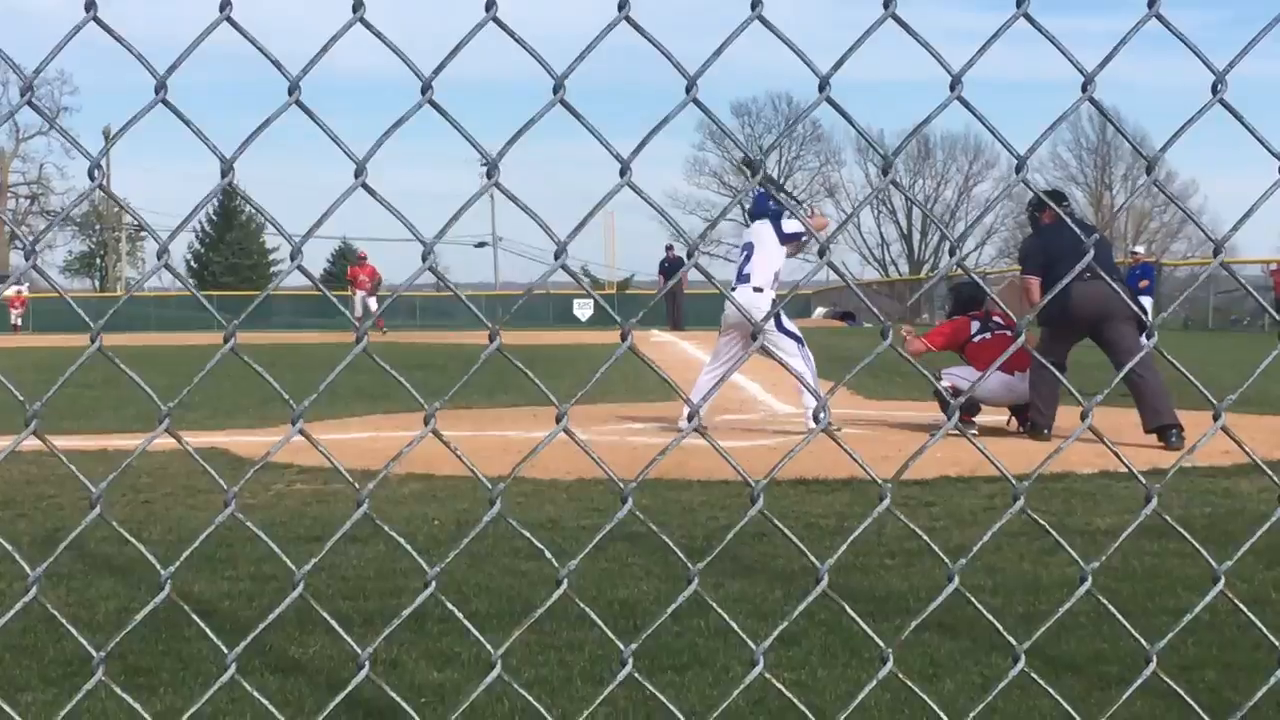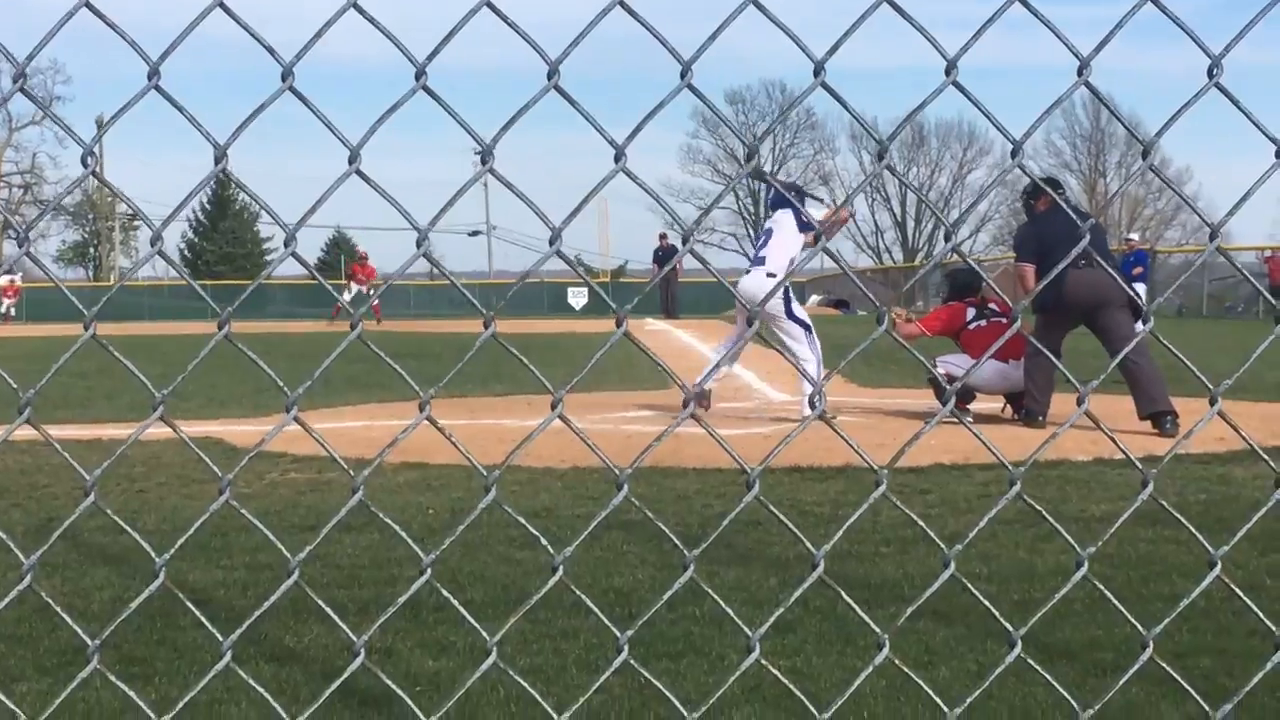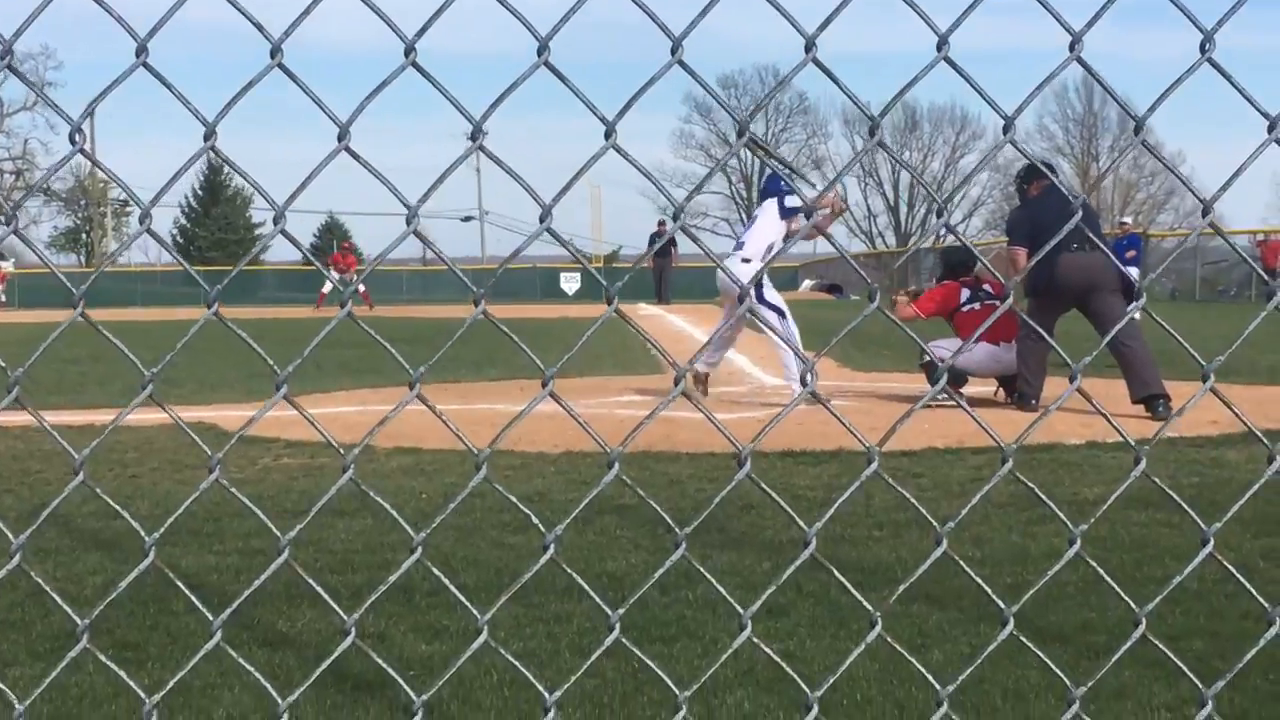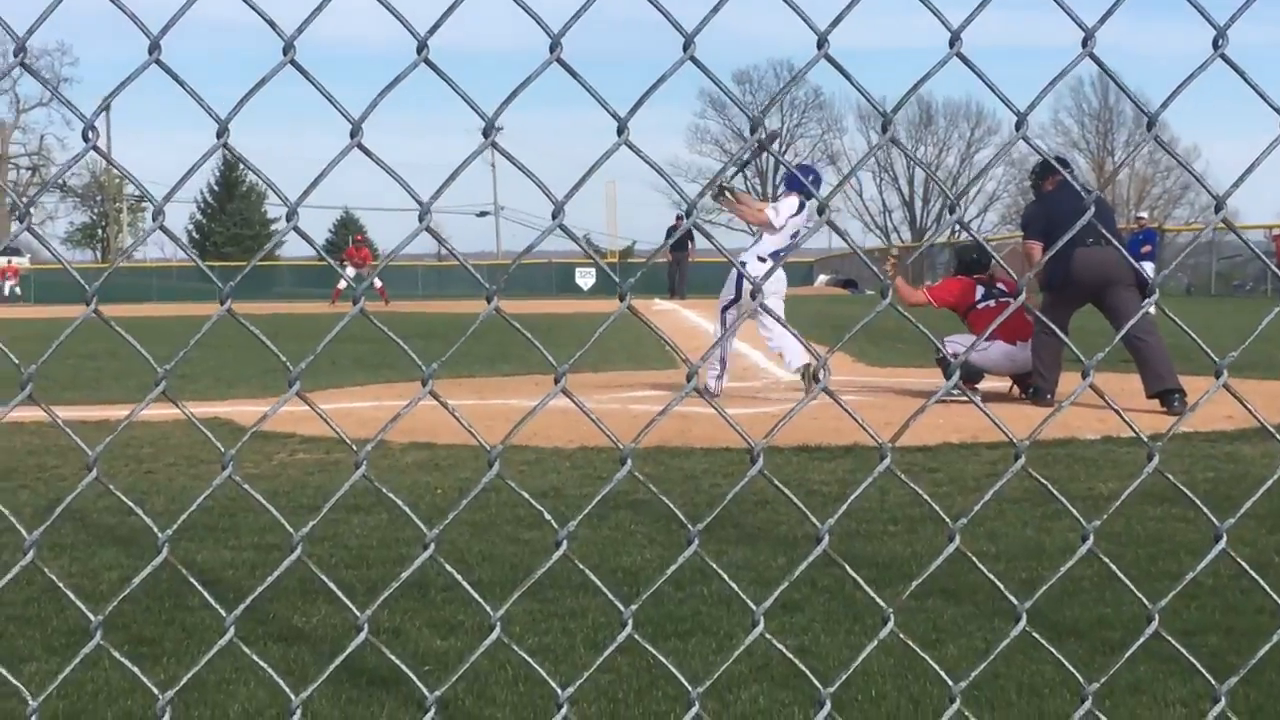
dt=0.4s
person 1, frame 1
left shoulder: (1036, 240)
right shoulder: (1092, 232)
left elbow: (1031, 284)
left wrist: (1042, 312)
left hip: (1072, 298)
right hip: (1113, 296)
left knee: (1047, 361)
right knee: (1136, 361)
left ankle: (1039, 425)
right ankle: (1169, 429)
person 1, frame 2
left shoulder: (1031, 227)
right shoulder: (1087, 219)
left elbow: (1025, 271)
left wrist: (1038, 300)
left hip: (1067, 285)
right hip: (1108, 283)
left knee: (1041, 348)
right knee: (1131, 348)
left ankle: (1034, 413)
right ankle: (1163, 416)
person 1, frame 3
left shoulder: (1024, 212)
right shoulder: (1082, 204)
left elbow: (1018, 256)
left wrist: (1030, 284)
left hip: (1059, 269)
right hip: (1101, 266)
left knee: (1032, 331)
right knee: (1124, 332)
left ankle: (1027, 396)
right ankle: (1155, 399)
person 1, frame 4
left shoulder: (1039, 206)
right shoulder: (1097, 200)
left elbow: (1033, 250)
left wrist: (1044, 280)
left hip: (1074, 264)
right hip: (1115, 262)
left knee: (1048, 326)
right knee: (1139, 328)
left ankle: (1042, 391)
right ankle: (1171, 394)
person 2, frame 1
left shoulder: (749, 233)
right shoulder: (773, 227)
left elbow: (789, 250)
right elbow: (822, 223)
left wrist: (807, 229)
right wrist: (814, 217)
left hip: (734, 304)
right hip: (759, 302)
left knee: (717, 364)
right knee: (800, 358)
left ankle: (689, 417)
right ankle: (817, 418)
person 2, frame 2
left shoulder: (774, 220)
right shoulder: (791, 215)
left elbow: (815, 239)
right elbow: (839, 215)
left wrist: (839, 222)
right wrist: (840, 215)
left hip: (746, 284)
right hip: (769, 287)
left knee: (739, 336)
right knee: (807, 344)
left ankle: (705, 383)
right ankle: (811, 407)
person 2, frame 3
left shoulder: (766, 209)
right shoulder: (785, 205)
left elbow: (810, 230)
right elbow: (824, 200)
left wrist: (833, 214)
right wrist: (833, 205)
left hip: (726, 271)
right hip: (747, 273)
left knee: (732, 322)
right knee: (783, 330)
left ankle: (703, 367)
right ankle: (803, 388)
person 2, frame 4
left shoulder: (794, 203)
right shoulder: (798, 208)
left elbow: (757, 218)
right elbow: (760, 208)
left wrist: (727, 203)
right wrist: (732, 193)
left hip: (752, 270)
right hip: (775, 276)
left knee: (726, 325)
right knee: (775, 331)
left ankle: (713, 385)
right ankle: (807, 367)
person 3, frame 1
left shoulder: (955, 325)
right shoulder: (1002, 317)
left elbow: (912, 349)
left wrist: (908, 337)
left hip: (998, 385)
right hip: (1030, 386)
left knee: (944, 378)
left ankle: (964, 421)
right ankle: (1028, 419)
person 3, frame 2
left shoulder: (952, 310)
right shoulder: (999, 304)
left elbow: (906, 332)
left wrist: (899, 323)
left hip: (993, 373)
left knee: (939, 366)
left ankle: (958, 409)
right ankle: (1023, 407)
person 3, frame 3
left shoulder: (945, 290)
right shoulder: (993, 284)
left elbow: (903, 315)
left wrist: (901, 301)
left hip: (985, 357)
right hip: (1016, 357)
left knee: (931, 351)
left ankle: (950, 392)
right ankle: (1016, 390)
person 3, frame 4
left shoulder: (958, 284)
right shoulder: (1005, 283)
left elbow: (912, 298)
left wrist: (893, 275)
left hip: (1001, 354)
right hip: (1030, 354)
left knee: (945, 347)
left ankle: (964, 387)
right ankle: (1029, 384)
